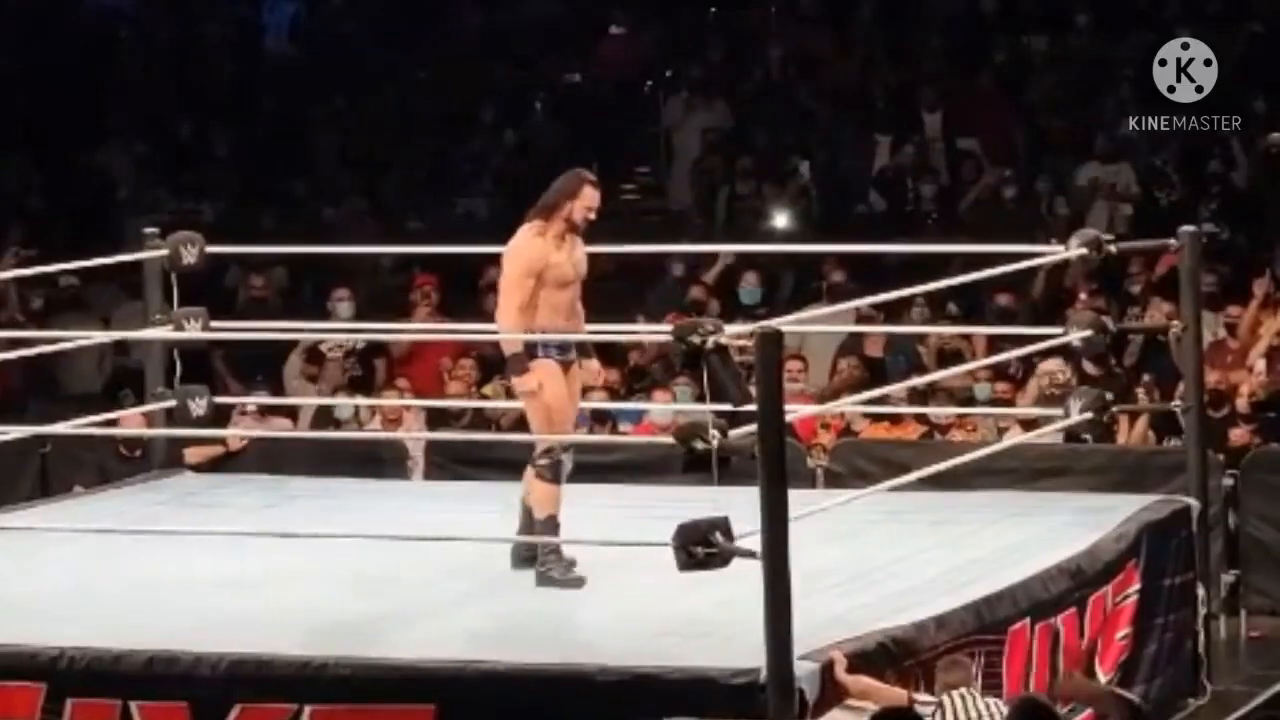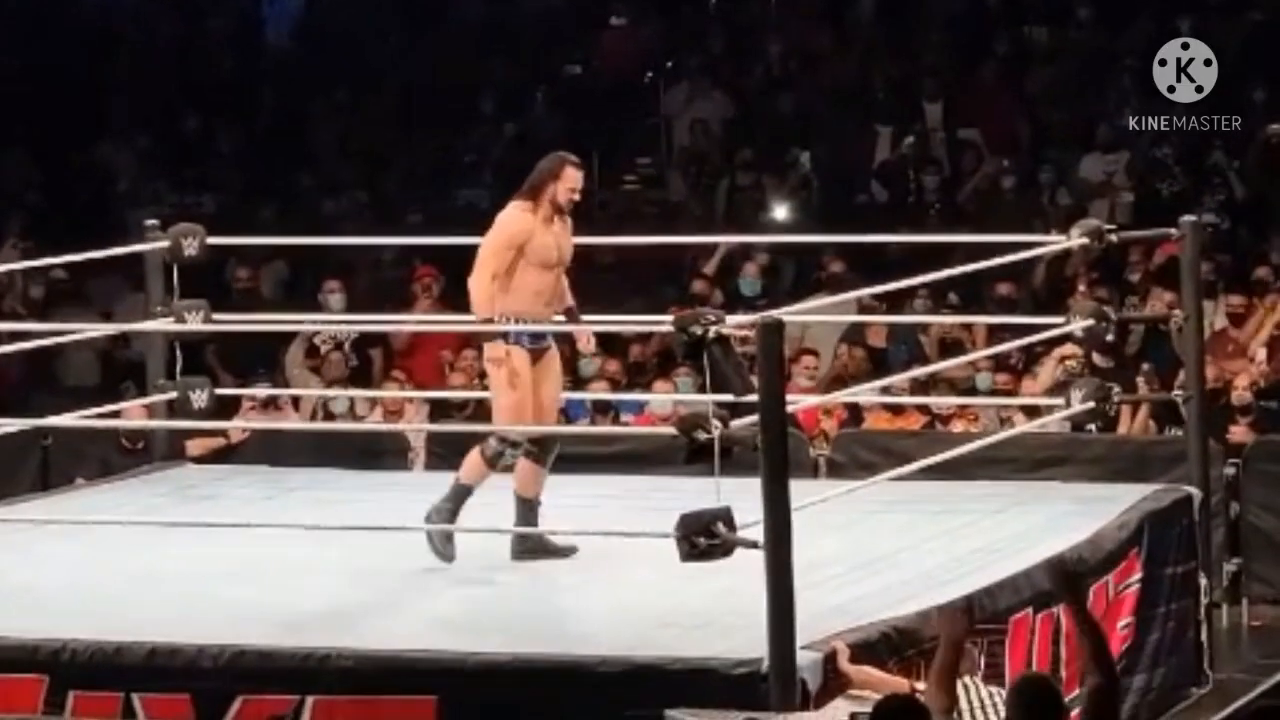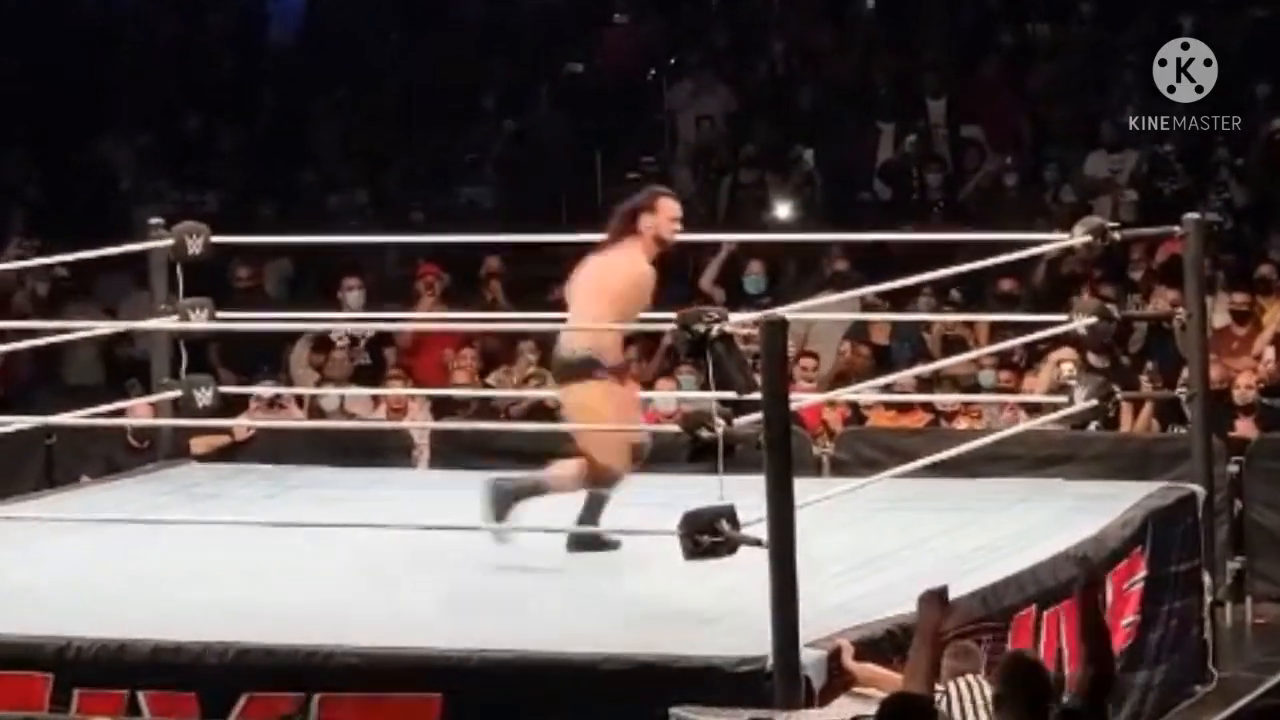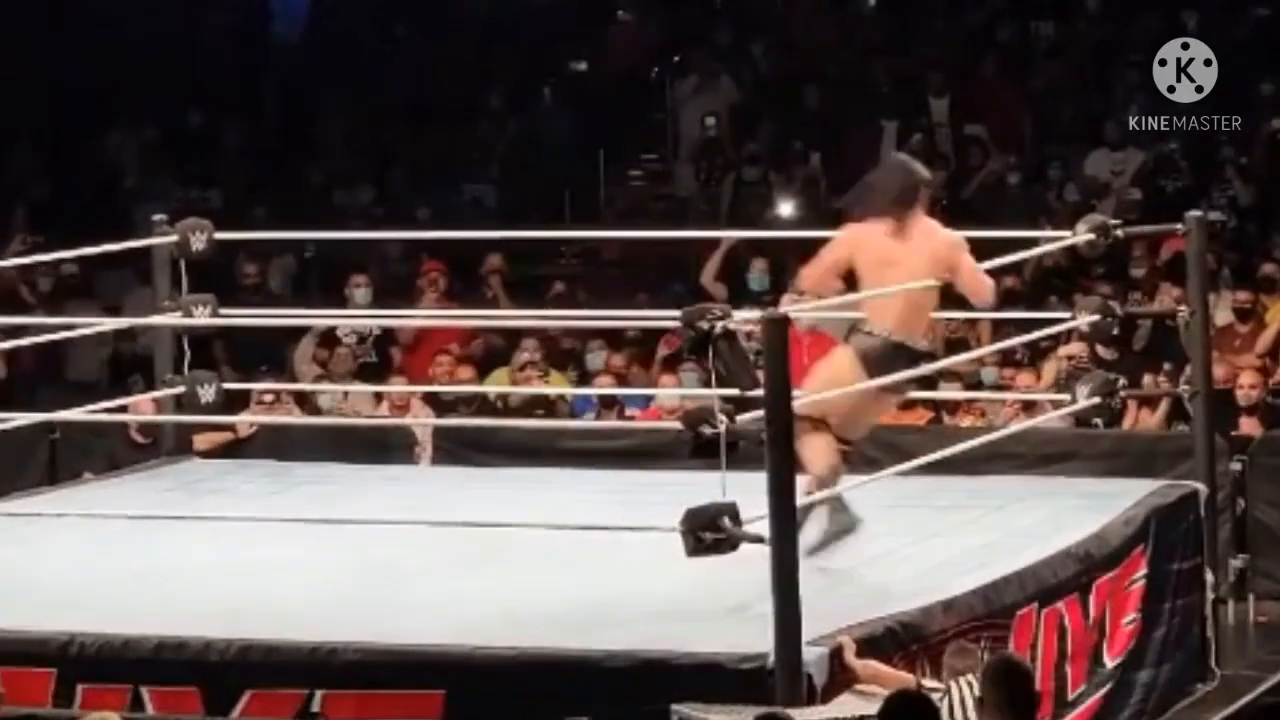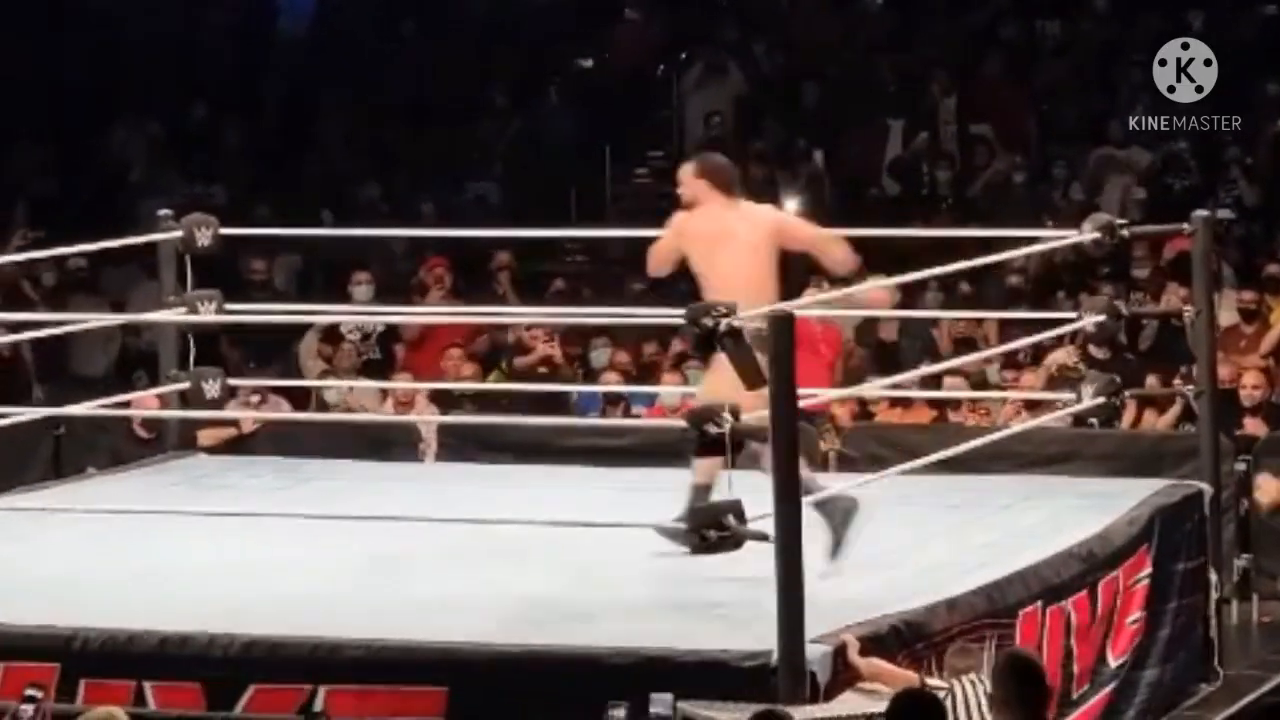
dt=0.5s
person 1, frame 1
left shoulder: (574, 241)
right shoulder: (529, 244)
right elbow: (509, 311)
left wrist: (585, 352)
right wrist: (518, 368)
left hip: (564, 348)
right hip: (536, 351)
left knee: (554, 449)
right knee: (553, 450)
left ankle: (528, 543)
right ankle: (548, 558)
person 1, frame 2
left shoulder: (562, 223)
right shoulder: (517, 220)
right elbow: (481, 278)
left wrist: (575, 320)
right wrist: (489, 334)
left hip: (542, 337)
right hip: (509, 334)
left knee: (542, 438)
right knee: (509, 436)
left ankle: (528, 534)
right ankle: (444, 513)
person 1, frame 3
left shoulder: (613, 253)
right shoulder: (638, 267)
left elbow: (573, 290)
right elbow: (601, 327)
right wrist: (620, 373)
left hip: (591, 363)
right hip: (584, 367)
left knee: (631, 442)
right knee: (609, 466)
left ankle: (586, 528)
right ankle: (512, 490)
person 1, frame 4
left shoulder: (861, 234)
right shoulder: (948, 241)
left elbow: (807, 283)
right elbow: (984, 296)
left wrist: (832, 292)
left hip: (873, 346)
right hip: (913, 357)
left knee: (805, 419)
right knee: (841, 432)
left ankle: (837, 511)
right ankle: (826, 508)
person 1, frame 5
left shoulder: (685, 223)
right shoulder: (766, 216)
left elbow: (655, 267)
right elbow: (825, 242)
left hip: (741, 334)
left knee: (758, 437)
right knee: (706, 422)
left ankle: (829, 504)
